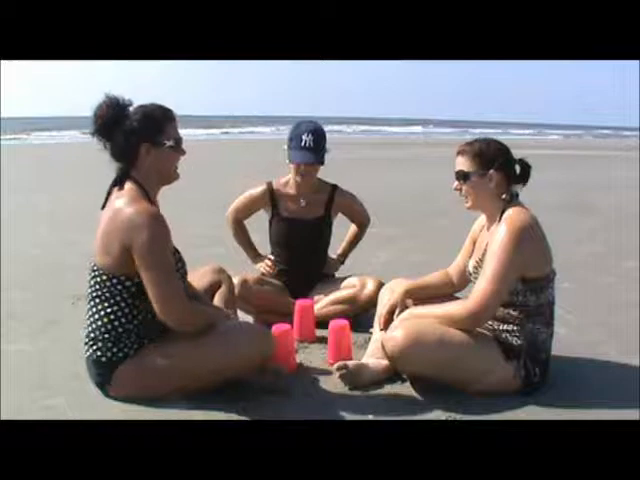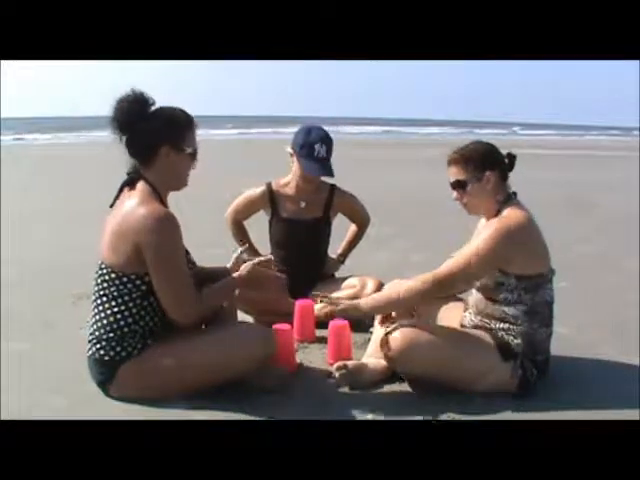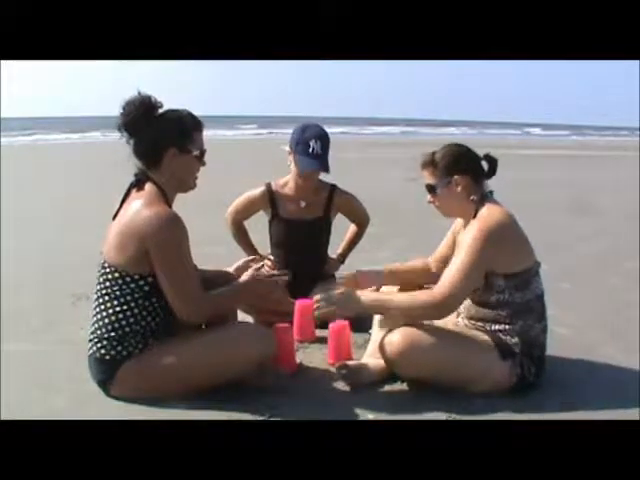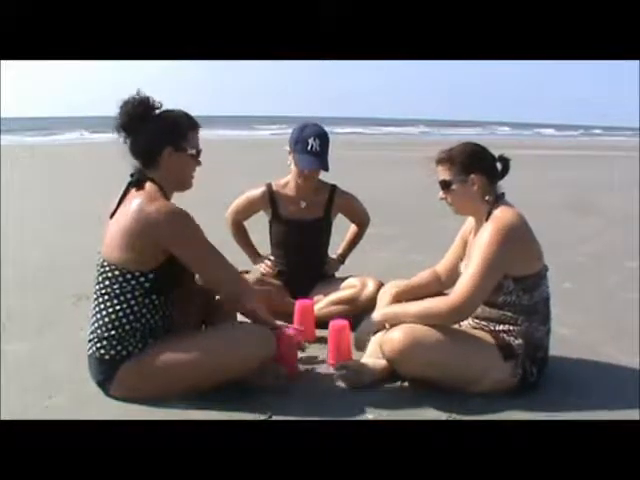
dt=1s
person 1, frame 1
left shoulder: (125, 197)
right shoulder: (143, 217)
left elbow: (171, 283)
right elbow: (177, 315)
left wrist: (218, 317)
right wrist: (222, 318)
left hip: (121, 345)
right hip: (124, 366)
left knee: (217, 276)
right knee: (258, 341)
left ankle: (221, 359)
person 1, frame 2
left shoulder: (134, 196)
right shoulder: (155, 218)
left elbow: (179, 278)
right elbow: (185, 312)
left wrist: (231, 274)
right wrist: (237, 281)
left hip: (121, 347)
right hip: (126, 365)
left knee: (219, 284)
right knee: (260, 341)
left ankle: (222, 359)
person 1, frame 3
left shoulder: (141, 198)
right shoulder: (161, 220)
right elbow: (192, 310)
left wrist: (231, 277)
right wrist: (245, 290)
left hip: (123, 348)
right hip: (127, 366)
left knee: (219, 285)
right knee: (260, 341)
left ankle: (221, 361)
person 1, frame 4
left shoulder: (133, 198)
right shoulder: (164, 215)
right elbow: (231, 287)
right wrist: (269, 322)
left hip: (119, 351)
right hip: (126, 367)
left knee: (212, 286)
right knee: (260, 342)
person 2, frame 1
left shoulder: (513, 227)
right shoulder: (487, 221)
left elbow: (475, 313)
right elbow: (454, 277)
left wrist: (413, 313)
right wrist: (404, 290)
left hip: (516, 359)
right hip: (487, 330)
left knee: (401, 338)
right knee: (394, 289)
left ankle: (385, 364)
right ankle: (375, 363)
person 2, frame 2
left shoulder: (507, 227)
right shoulder: (493, 219)
left elbow: (439, 282)
right elbow: (452, 278)
left wrist: (359, 305)
right wrist: (405, 290)
left hip: (514, 358)
left knee: (400, 340)
right knee: (396, 290)
left ankle: (383, 365)
right ankle: (374, 363)
person 2, frame 3
left shoulder: (487, 227)
right shoulder: (469, 219)
left elbow: (440, 303)
right elbow: (431, 268)
left wrist: (359, 302)
right wrist: (377, 275)
left hip: (510, 356)
left knee: (399, 343)
right knee: (393, 295)
left ankle: (382, 366)
right ankle: (374, 363)
person 2, frame 4
left shoulder: (500, 227)
right shoulder: (478, 221)
left elbow: (456, 308)
right elbow: (441, 276)
left wrist: (384, 315)
right wrist: (395, 295)
left hip: (512, 357)
right hip: (484, 330)
left knee: (399, 341)
right knee: (391, 291)
left ankle: (384, 364)
right ankle: (376, 362)
person 3, frame 1
left shoulder: (337, 198)
right shoulder: (268, 194)
left elbow: (362, 221)
right elbow: (233, 217)
left wrist: (340, 258)
right wrist: (256, 257)
left hip: (319, 286)
right hip: (278, 286)
left knee: (373, 288)
right knee: (236, 287)
left ankle: (285, 318)
right ankle: (329, 311)
person 3, frame 2
left shoulder: (336, 198)
right shoulder: (267, 195)
left elbow: (362, 221)
right elbow: (233, 217)
left wrist: (340, 258)
right wrist: (255, 257)
left hip: (320, 286)
right hip: (279, 285)
left knee: (373, 288)
left ankle: (287, 317)
right ankle: (323, 312)
person 3, frame 3
left shoulder: (335, 198)
right shoulder: (267, 195)
left elbow: (362, 221)
right elbow: (233, 217)
left wrist: (339, 258)
right wrist: (255, 257)
left hip: (319, 285)
left ankle: (290, 318)
person 3, frame 4
left shoulder: (336, 198)
right shoulder: (267, 195)
left elbow: (362, 221)
right elbow: (233, 217)
left wrist: (340, 258)
right wrist: (255, 258)
left hip: (319, 286)
right hip: (279, 285)
left knee: (373, 289)
left ankle: (293, 316)
right ankle: (329, 312)
